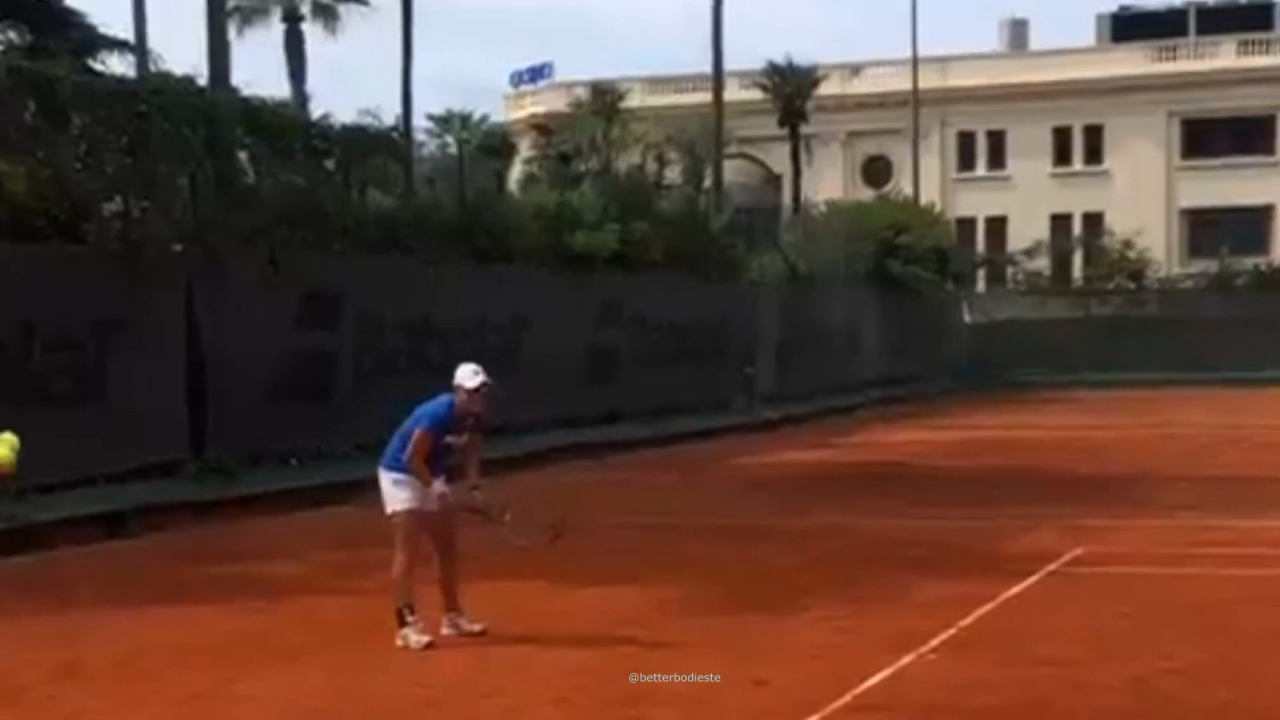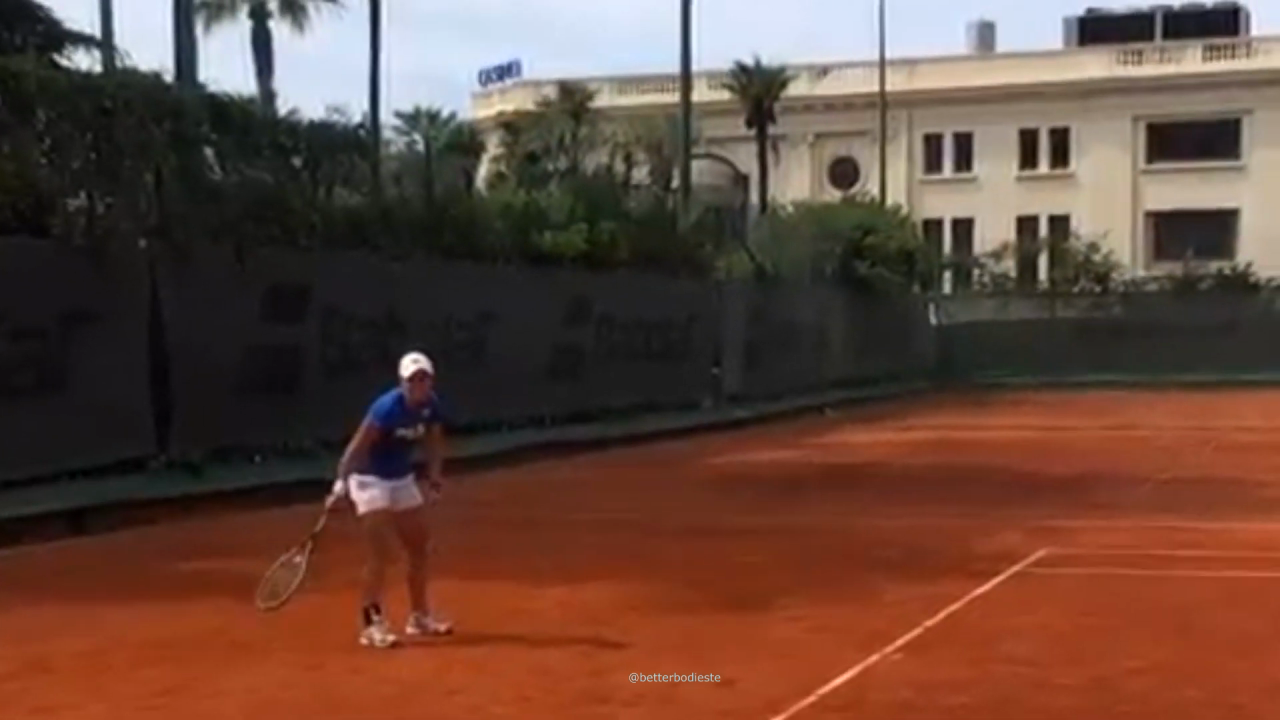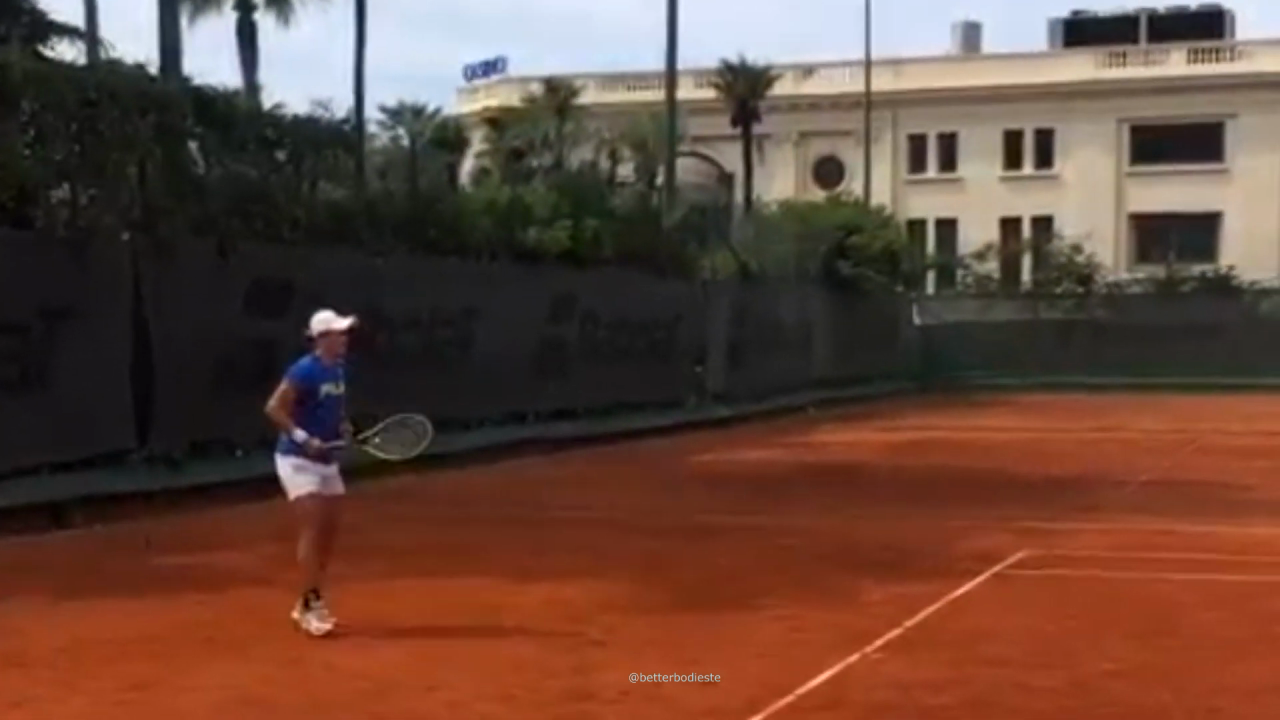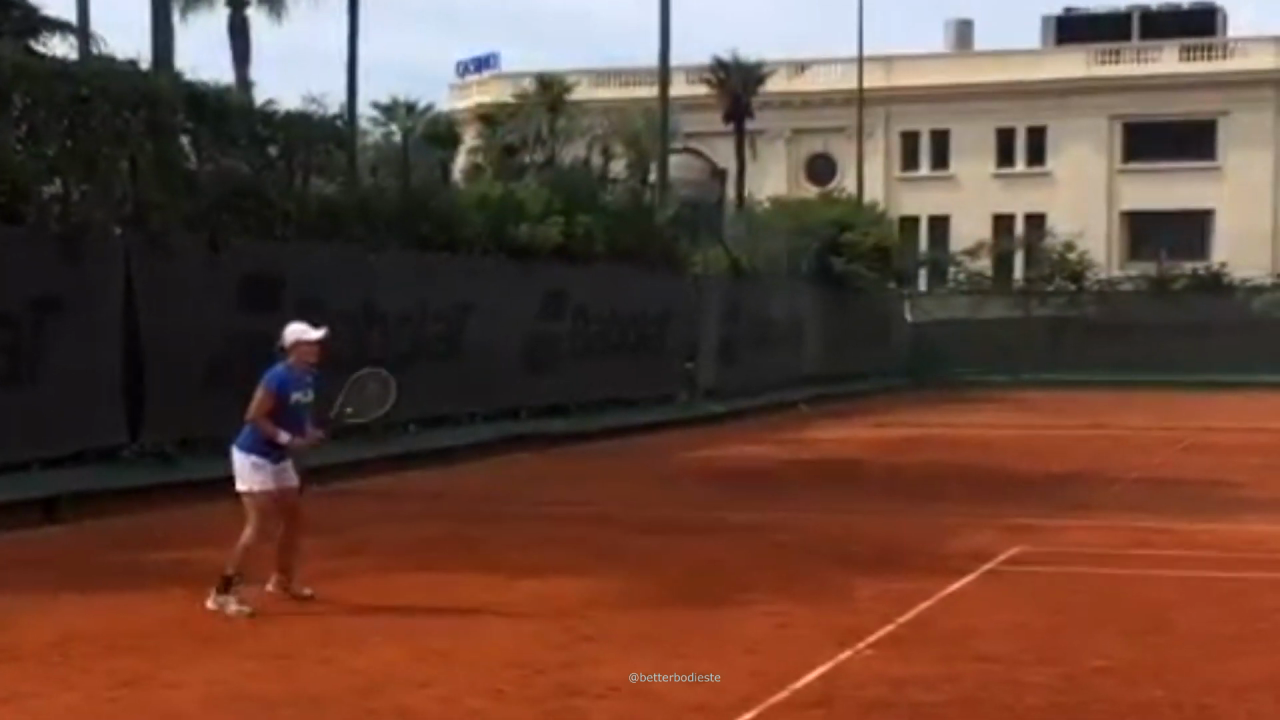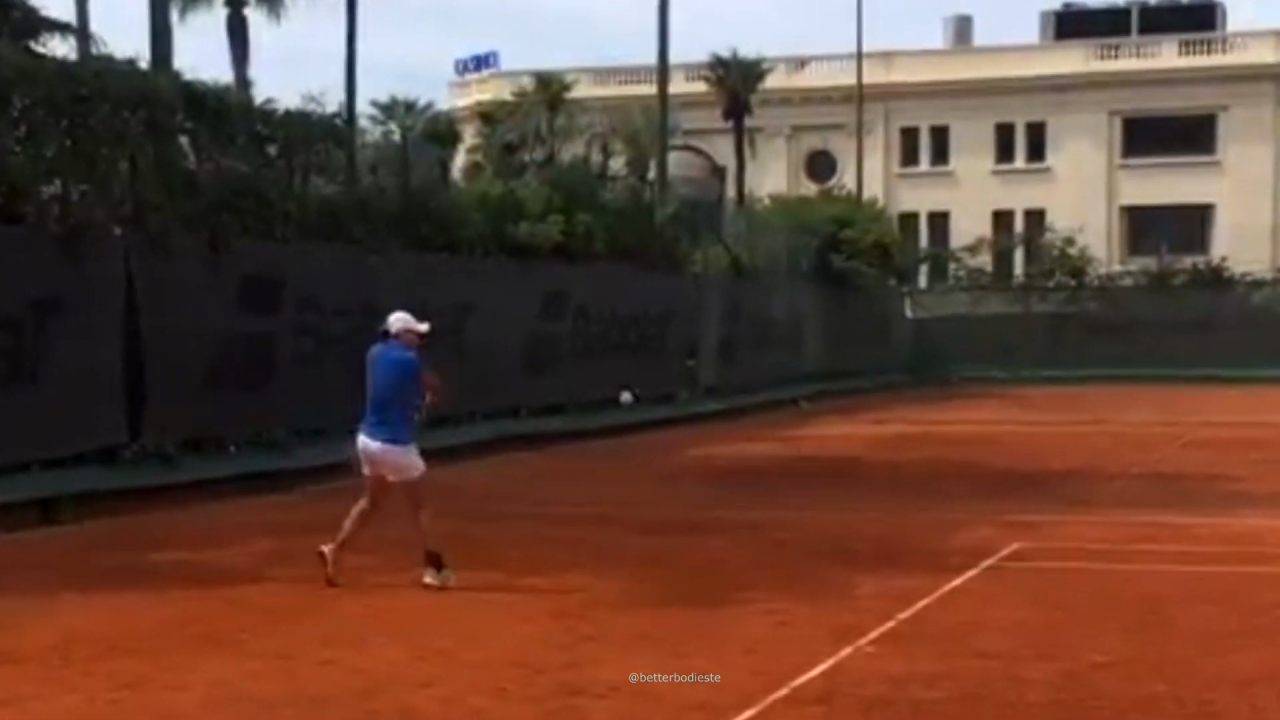
dt=1s
person 1, frame 1
left shoulder: (471, 415)
right shoulder: (438, 413)
left elbow: (470, 451)
right elbow: (411, 457)
left wrist: (474, 486)
right wrist: (437, 489)
left hip: (432, 478)
right hip: (401, 476)
left knee: (448, 548)
right knee: (408, 550)
left ankle: (452, 616)
right ankle: (406, 625)
person 1, frame 2
left shoulder: (432, 405)
right shoulder: (387, 408)
left elbow: (433, 443)
right elbow: (356, 447)
left wrist: (434, 480)
right wrist: (340, 486)
left hip: (403, 479)
right hip: (370, 479)
left knee: (419, 546)
right knee: (380, 549)
left ankle: (419, 616)
right ankle: (372, 624)
person 1, frame 3
left shoulder: (339, 368)
right shoulder: (304, 370)
right elbow: (274, 409)
left wrist: (345, 426)
right wrist: (302, 438)
left hip: (327, 461)
right hip: (298, 460)
left knee: (329, 534)
right knee: (312, 531)
left ankle: (309, 604)
right ankle: (312, 606)
person 1, frame 4
left shoulder: (308, 377)
right shoulder: (278, 377)
right elbow: (254, 417)
left wrist: (309, 431)
right wrist: (287, 439)
left hip: (278, 459)
right hip: (254, 457)
left knee: (293, 518)
right knee: (258, 526)
left ankle: (283, 580)
right ankle: (224, 591)
person 1, frame 5
left shoulder: (375, 354)
right shoulder: (409, 360)
right elbow: (431, 385)
left wrist: (415, 402)
right wrist: (426, 399)
left hip: (368, 439)
right hip: (395, 445)
left knee: (370, 502)
right knee: (418, 507)
left ankle: (333, 550)
right ankle: (434, 568)
